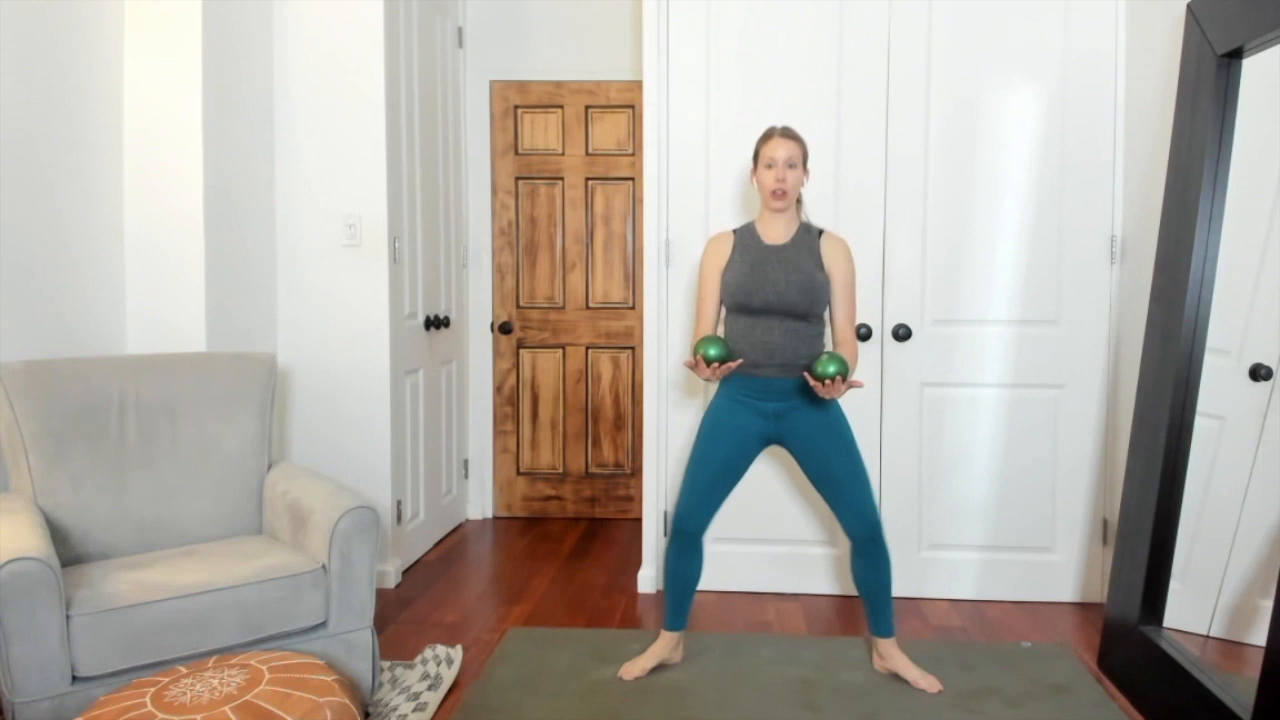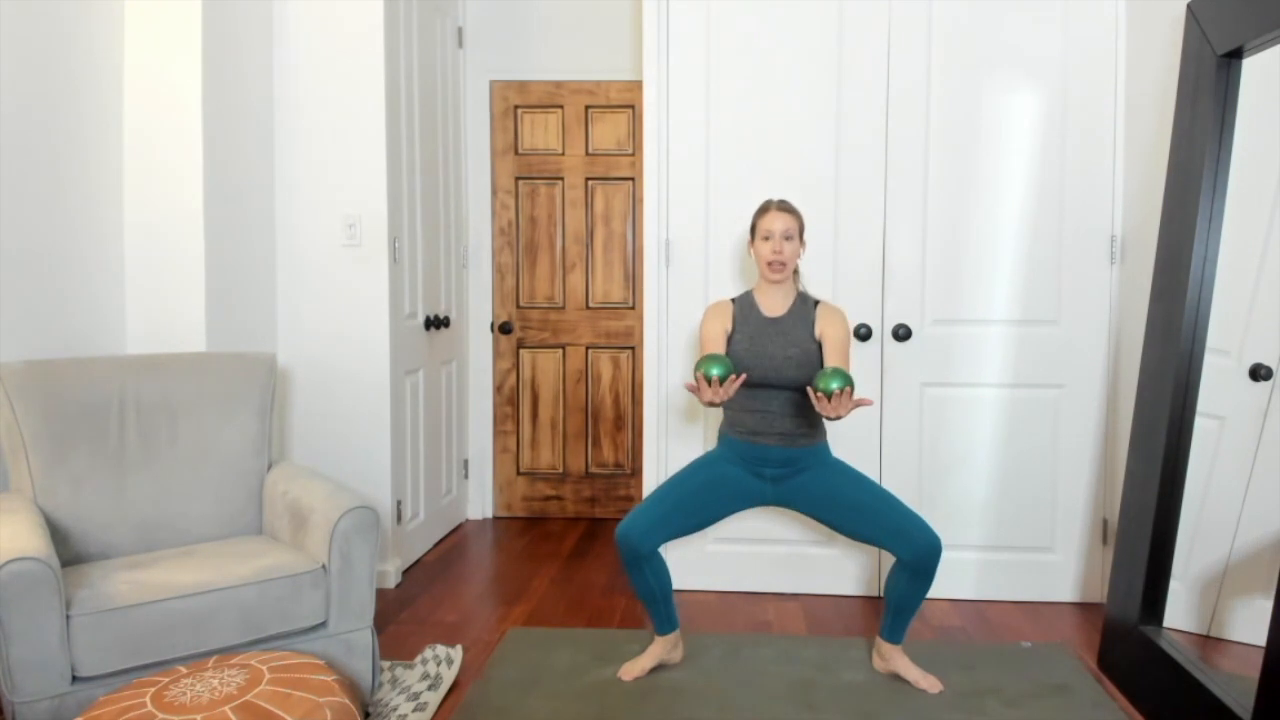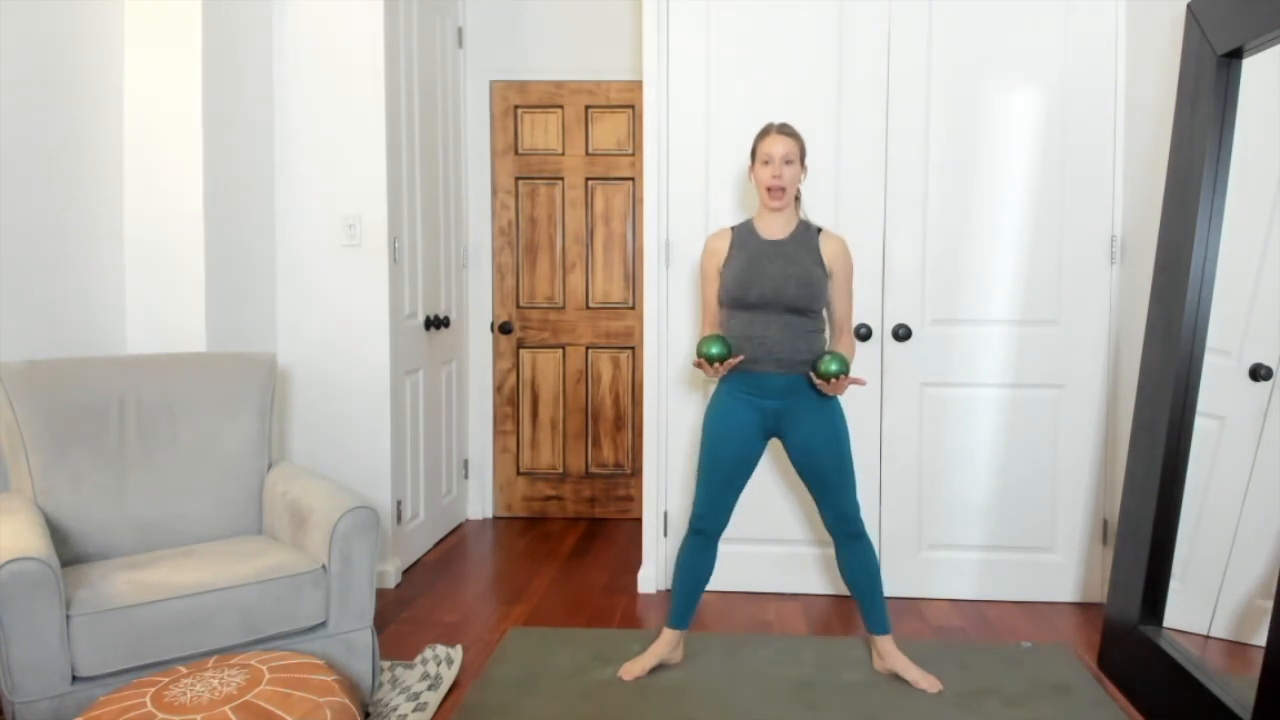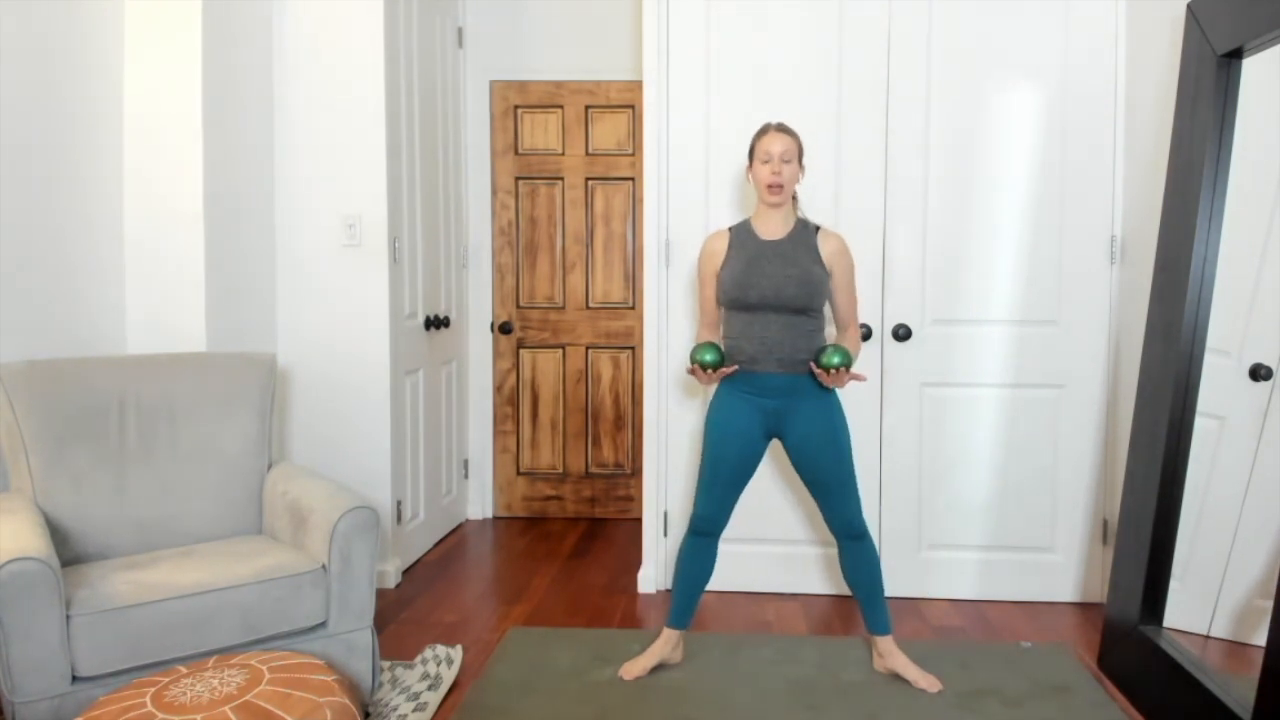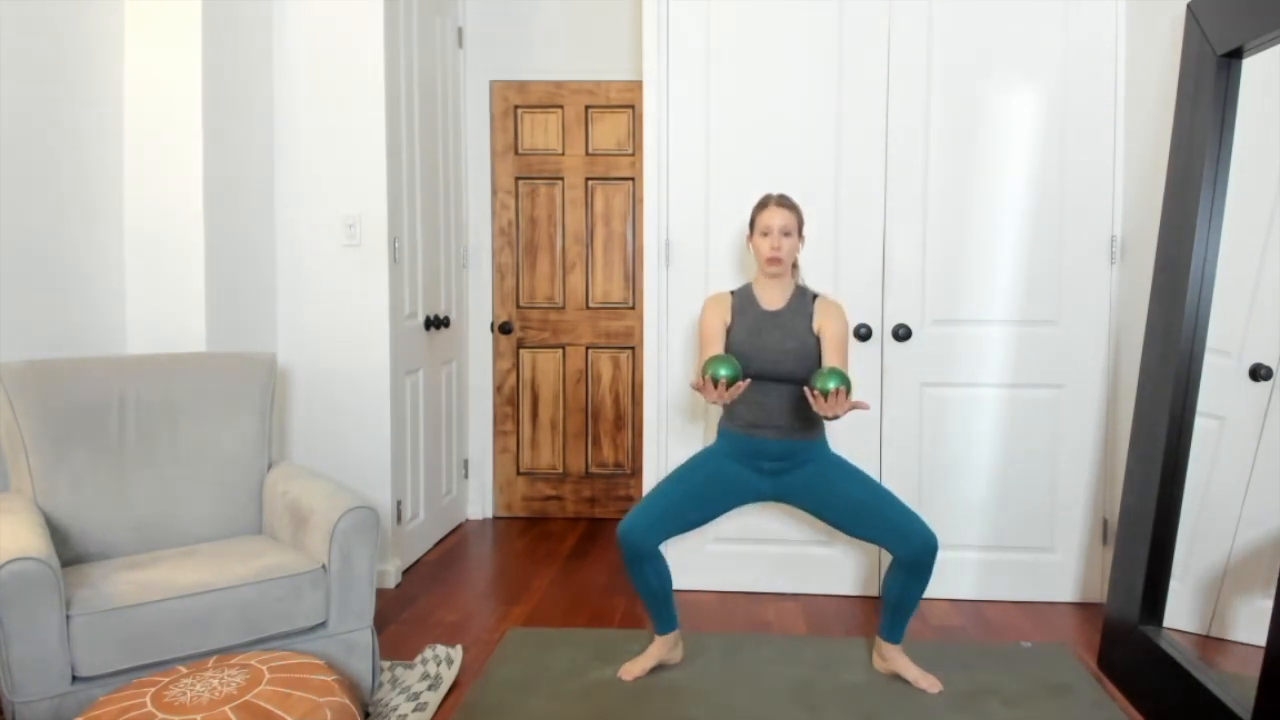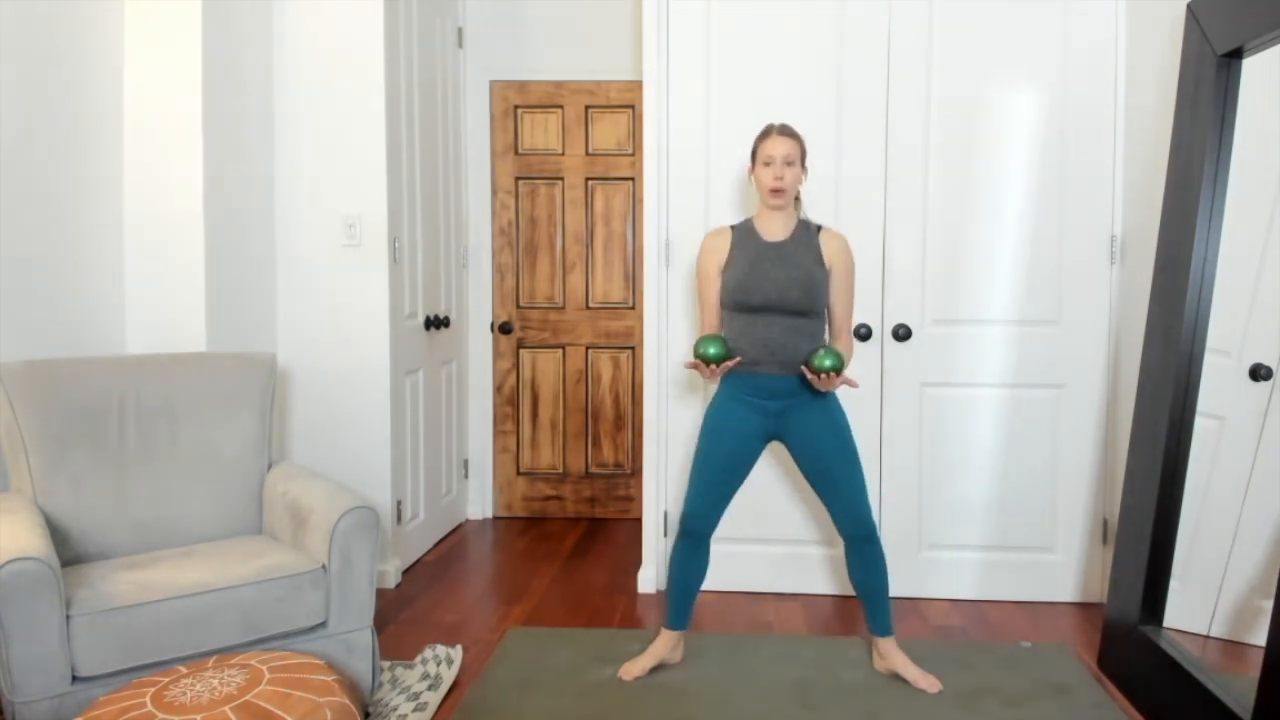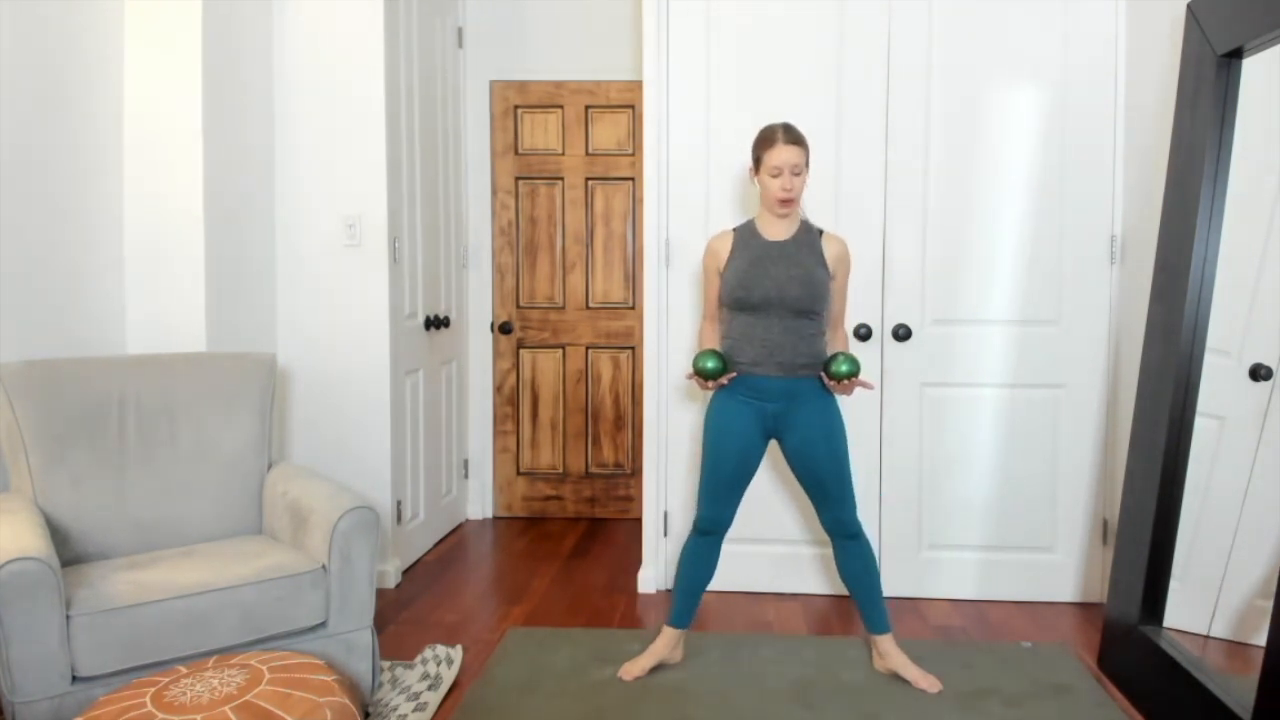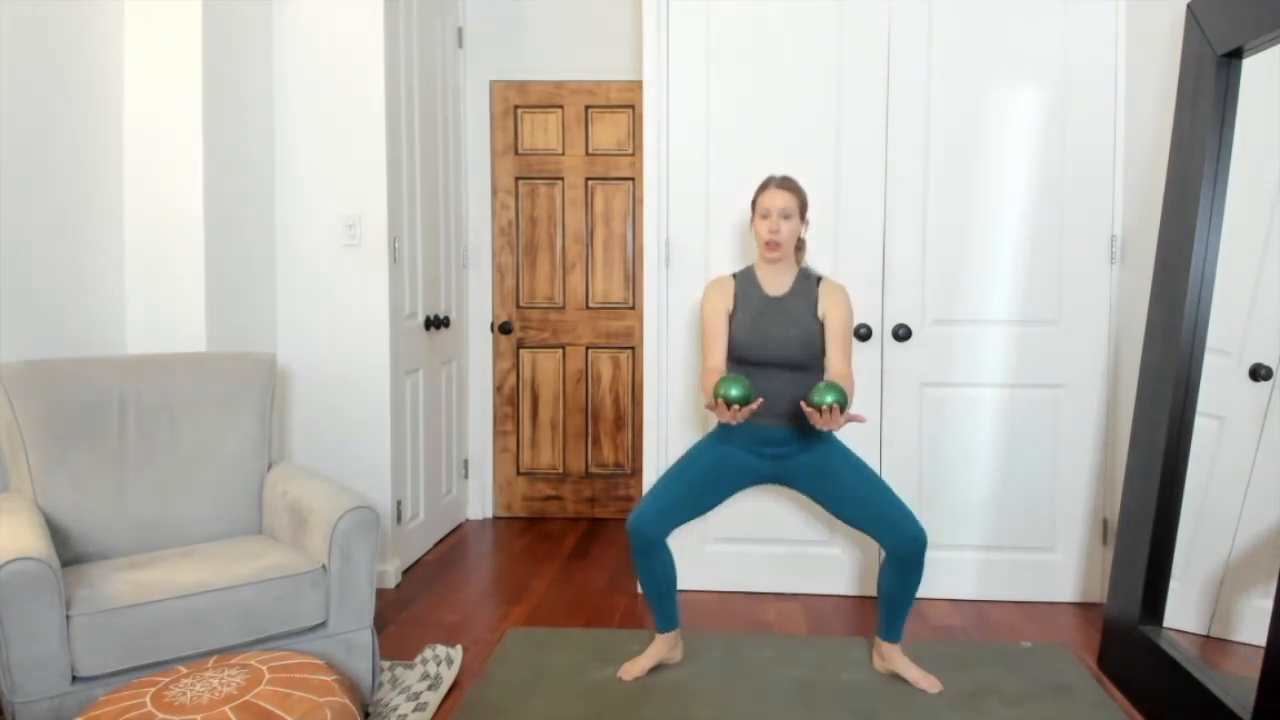
dt=0.7s
person 1, frame 1
left shoulder: (831, 248)
right shoulder: (724, 246)
left elbow: (846, 335)
right elbow: (705, 331)
left wrist: (841, 376)
right wrist: (706, 364)
left hip: (809, 402)
right hip: (740, 399)
left knee: (864, 527)
right knee: (687, 521)
left ankle: (887, 648)
right ankle: (670, 640)
person 1, frame 2
left shoulder: (827, 318)
right shoulder: (721, 314)
left elbow: (839, 392)
right elbow: (709, 383)
left wrist: (837, 407)
right wrist: (712, 394)
left hip: (809, 463)
right hip: (735, 460)
left knee: (923, 547)
right knee: (632, 537)
left ankle: (889, 649)
right ankle: (666, 641)
person 1, frame 3
left shoulder: (829, 247)
right shoulder: (722, 244)
left elbow: (842, 331)
right elbow: (711, 326)
left wrist: (839, 373)
right wrist: (711, 360)
left hip: (808, 398)
right hip: (739, 395)
left knee: (846, 524)
right knee: (706, 521)
left ankle: (885, 648)
right ankle: (670, 641)
person 1, frame 4
left shoulder: (828, 245)
right shoulder: (719, 245)
left elbow: (848, 327)
right elbow: (710, 326)
left wrist: (842, 365)
right wrist: (706, 363)
left hip: (809, 398)
right hip: (740, 396)
left knee: (849, 525)
right knee: (705, 522)
left ankle: (885, 648)
right ankle: (670, 641)
person 1, frame 5
left shoulder: (825, 312)
right shoulder: (720, 307)
left elbow: (837, 389)
right elbow: (711, 377)
left wrist: (835, 407)
right wrist: (715, 393)
left hip: (807, 458)
right hip: (734, 455)
left knee: (919, 544)
right knee: (634, 536)
left ankle: (889, 649)
right ankle: (667, 641)
person 1, frame 6
left shoulder: (830, 245)
right shoulder: (720, 243)
left elbow: (842, 333)
right elbow: (709, 331)
left wrist: (835, 371)
right wrist: (709, 362)
left hip: (809, 401)
right hip: (741, 398)
left knee: (859, 525)
right knee: (694, 521)
left ankle: (886, 648)
right ankle: (669, 640)
person 1, frame 7
left shoulder: (830, 249)
right shoulder: (724, 246)
left elbow: (834, 329)
left wrist: (843, 373)
left hip: (808, 400)
right hip: (738, 399)
left knee: (844, 525)
right knee: (709, 523)
left ankle: (885, 648)
right ankle: (670, 640)
person 1, frame 8
left shoulder: (830, 295)
right shoulder: (722, 291)
left elbow: (840, 373)
right elbow: (714, 368)
left wrist: (834, 409)
right wrist: (721, 404)
left hip: (808, 444)
right hip: (737, 442)
left knee: (908, 538)
right knee: (643, 526)
left ankle: (888, 649)
right ankle: (667, 640)
